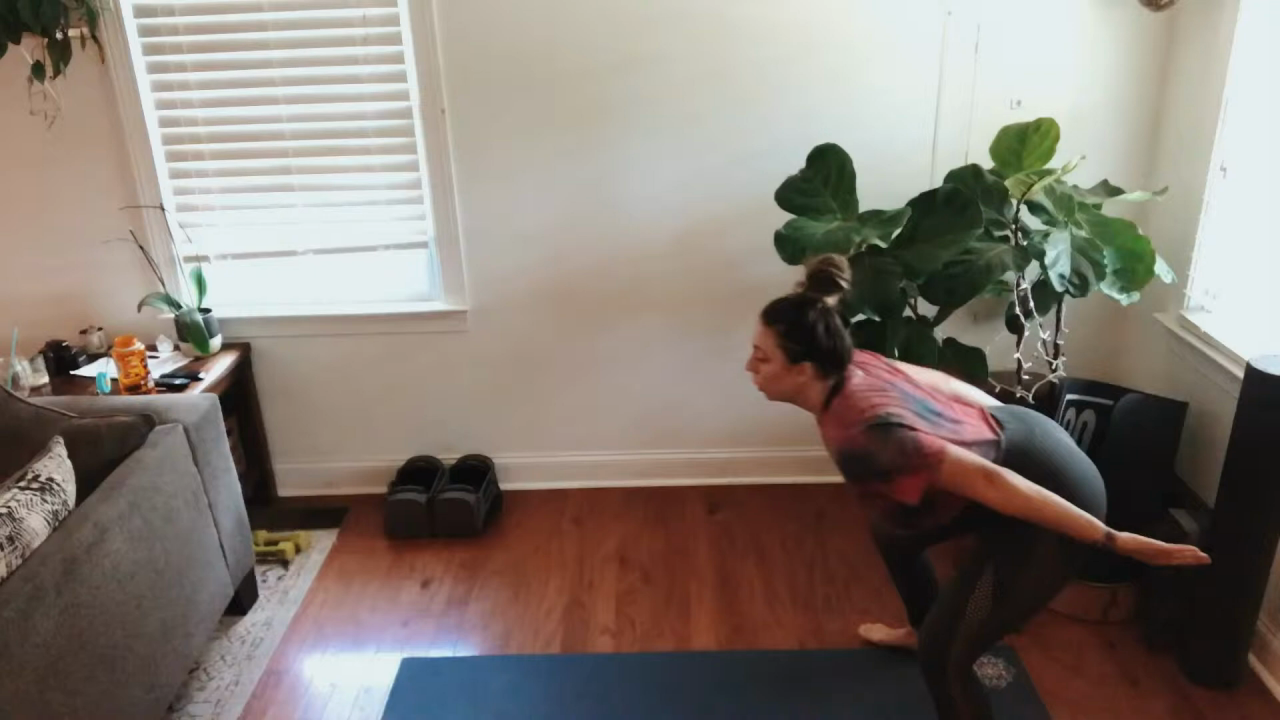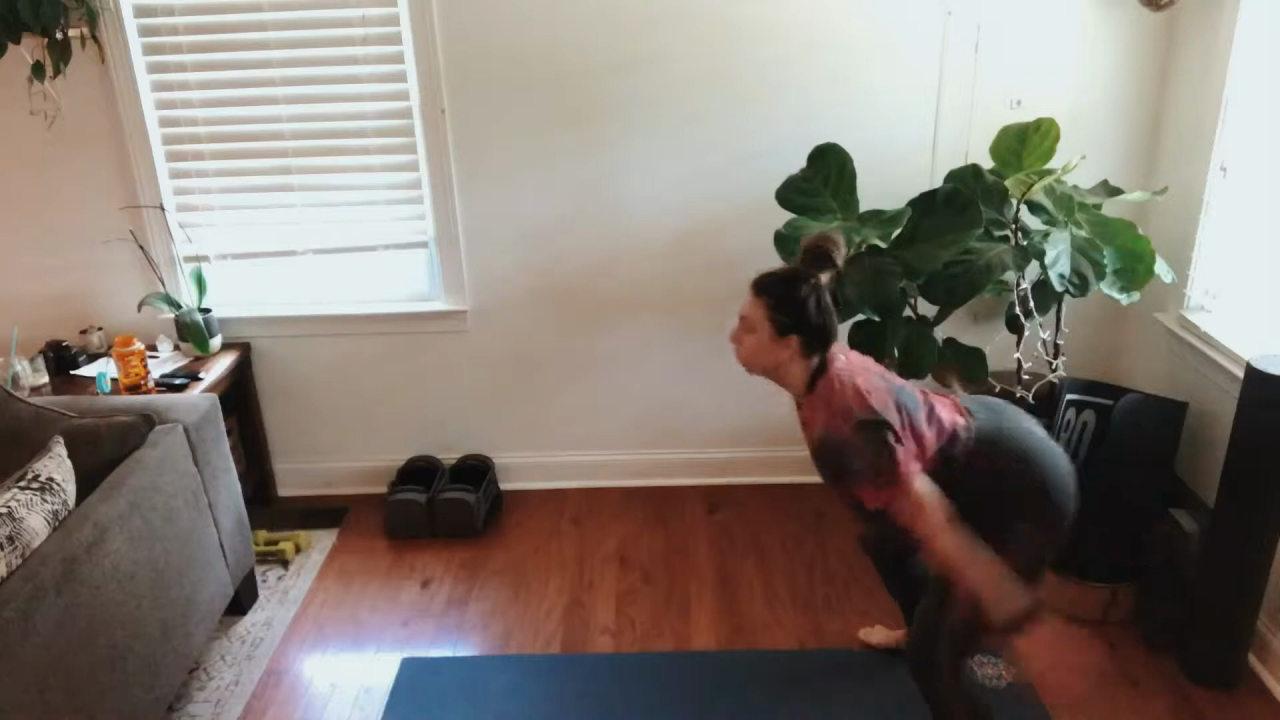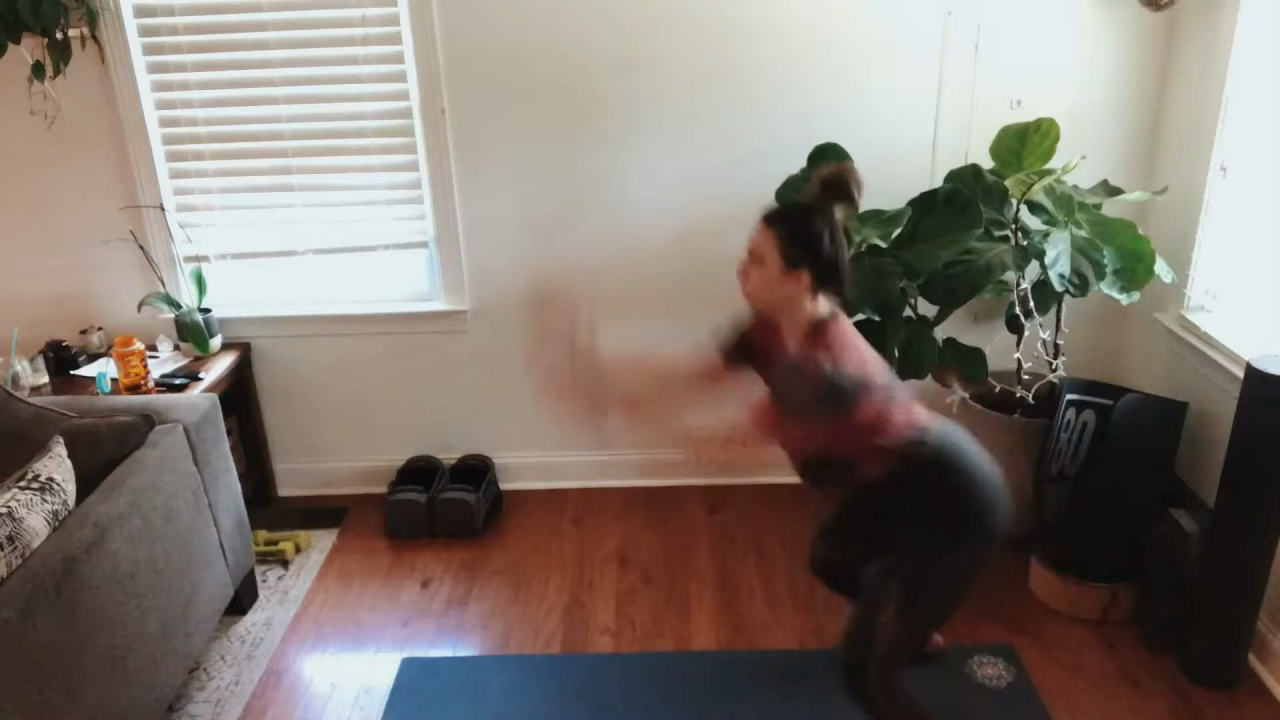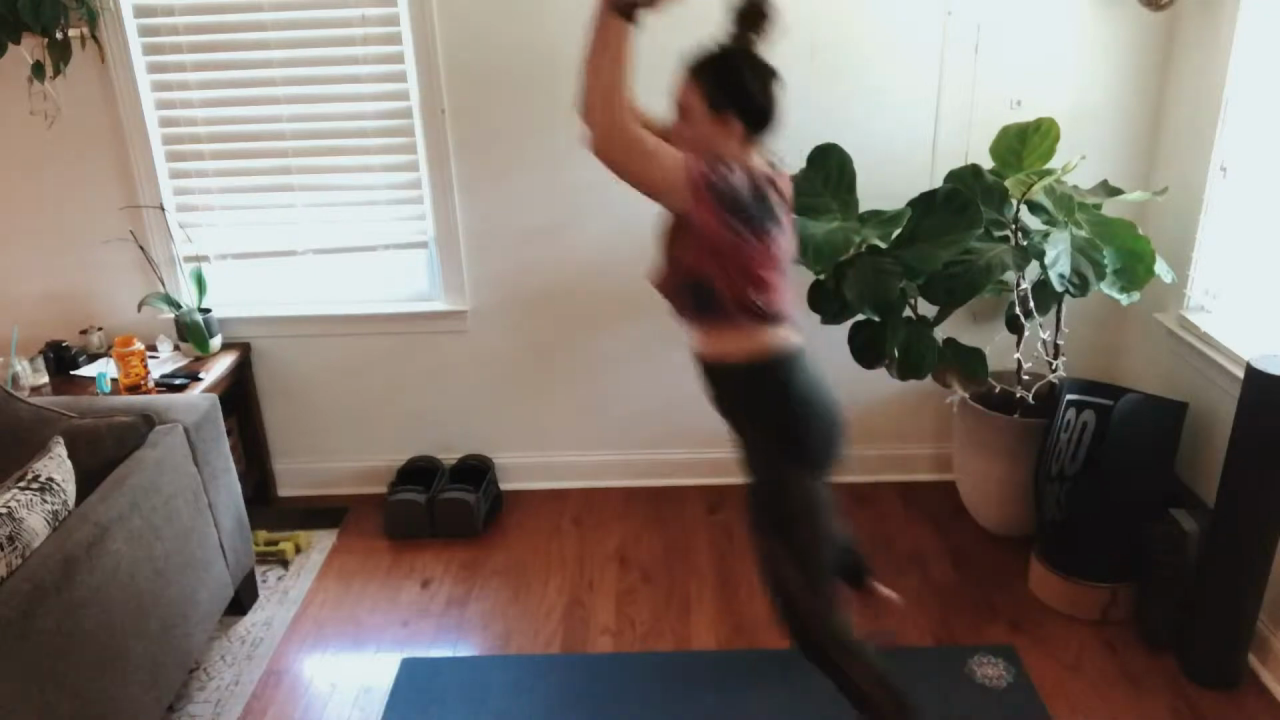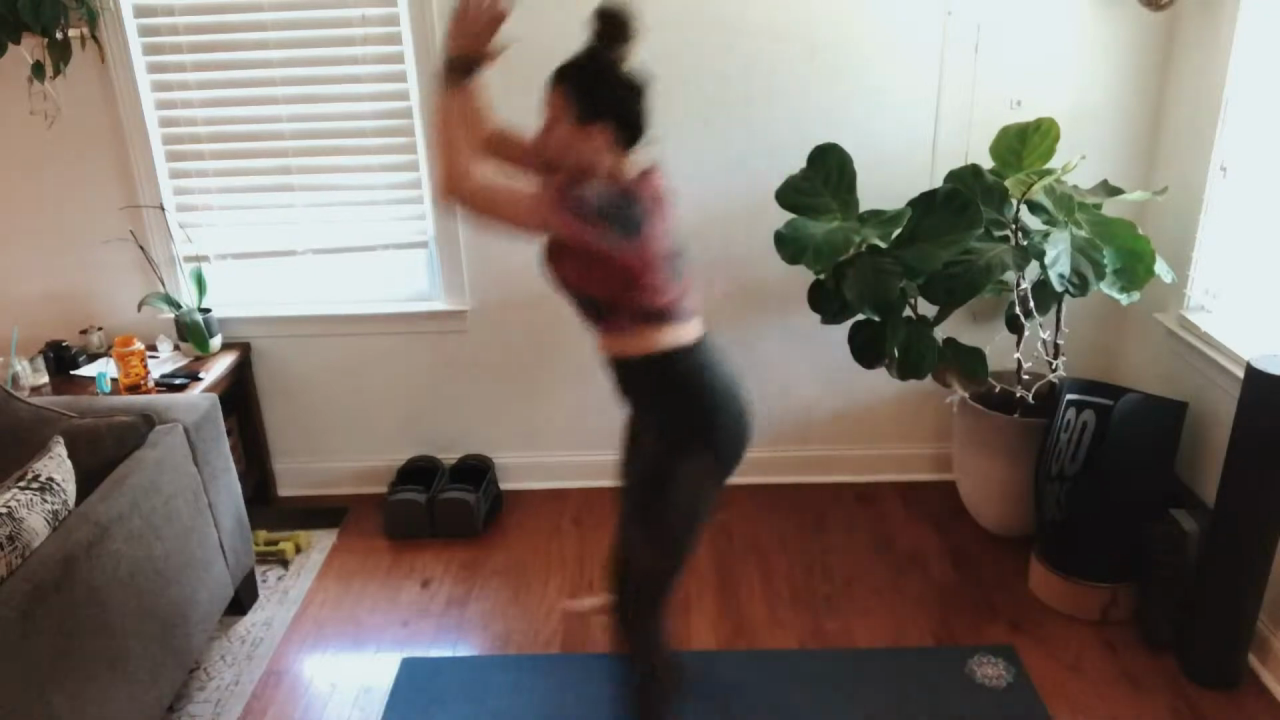
dt=0.2s
person 1, frame 1
left shoulder: (860, 435)
right shoulder: (854, 371)
left elbow: (990, 485)
right elbow: (941, 383)
left wrist: (1113, 539)
right wrist: (992, 412)
left hip: (1057, 494)
left knee: (944, 658)
right knee: (893, 530)
right ankle: (922, 631)
person 1, frame 2
left shoulder: (842, 422)
right shoulder: (821, 373)
left elbow: (932, 520)
left wrist: (1014, 613)
left hip: (1025, 494)
right hip: (989, 438)
left knee: (929, 659)
right knee: (882, 539)
right ankle: (926, 628)
person 1, frame 3
left shoulder: (823, 370)
right shoulder: (778, 332)
left elbow: (726, 449)
right elbow: (685, 379)
left wrist: (611, 402)
right wrist: (601, 378)
left hip: (955, 506)
right hip: (902, 482)
left knee: (864, 673)
right knee: (830, 560)
right ankle: (911, 631)
person 1, frame 4
left shoulder: (732, 195)
right shoulder: (740, 175)
left elbow: (609, 138)
right elbow: (613, 121)
left hip: (780, 415)
right hip: (777, 397)
left knee: (809, 618)
right knee: (797, 525)
right ankle: (861, 582)
person 1, frame 5
left shoulder: (602, 202)
right shoulder: (616, 175)
left elbow: (462, 187)
right elbow: (487, 141)
left wrist: (459, 67)
right wrist: (468, 71)
left hip: (693, 412)
right hip: (677, 388)
left knee: (643, 603)
right knee: (638, 530)
right ankle: (638, 609)
